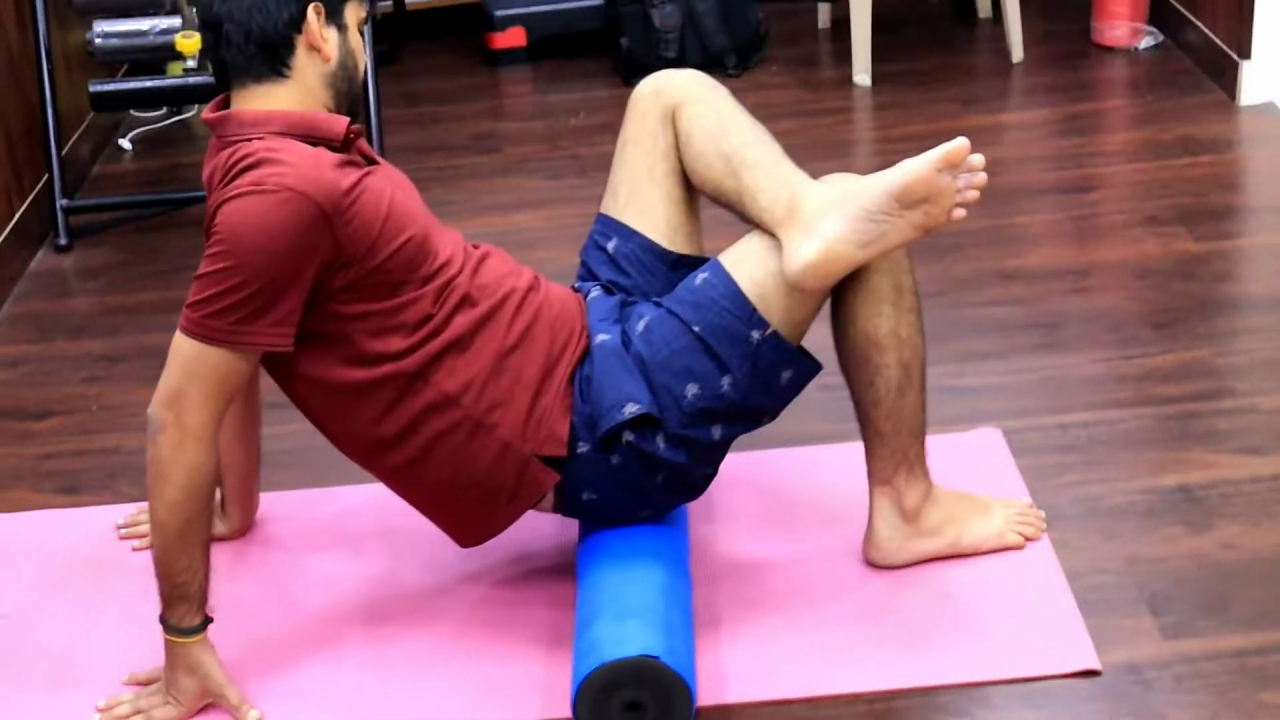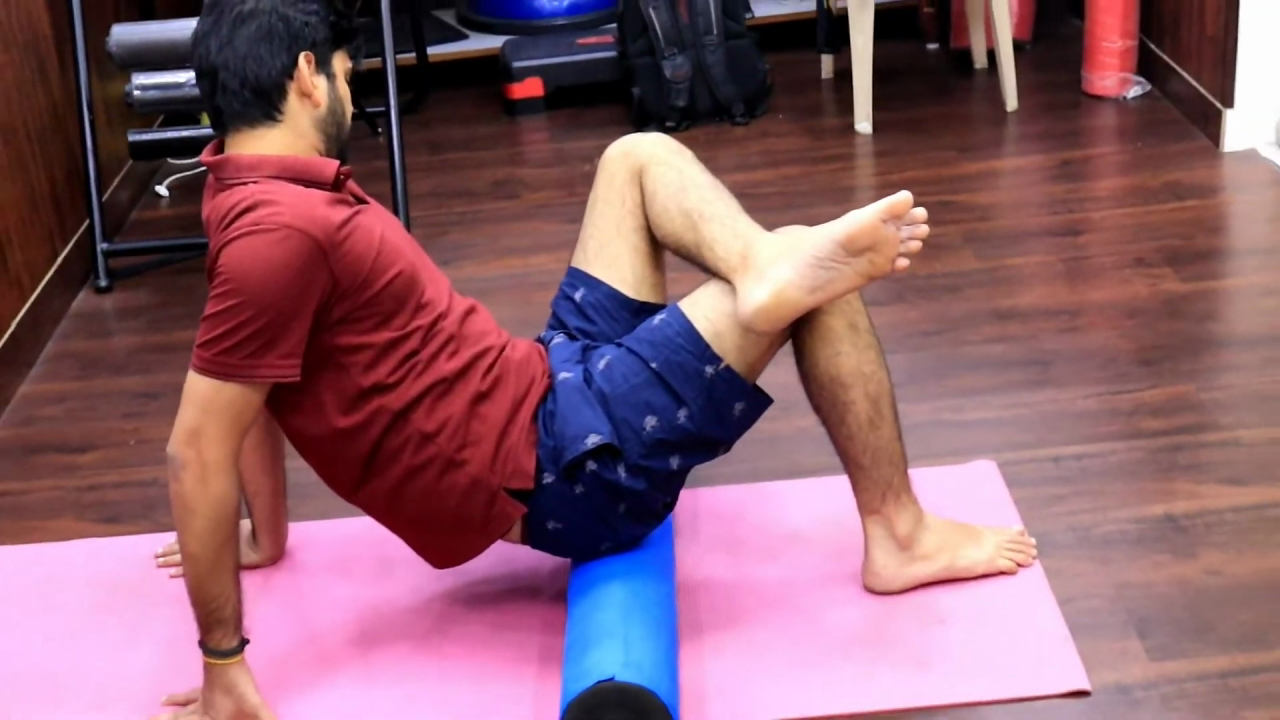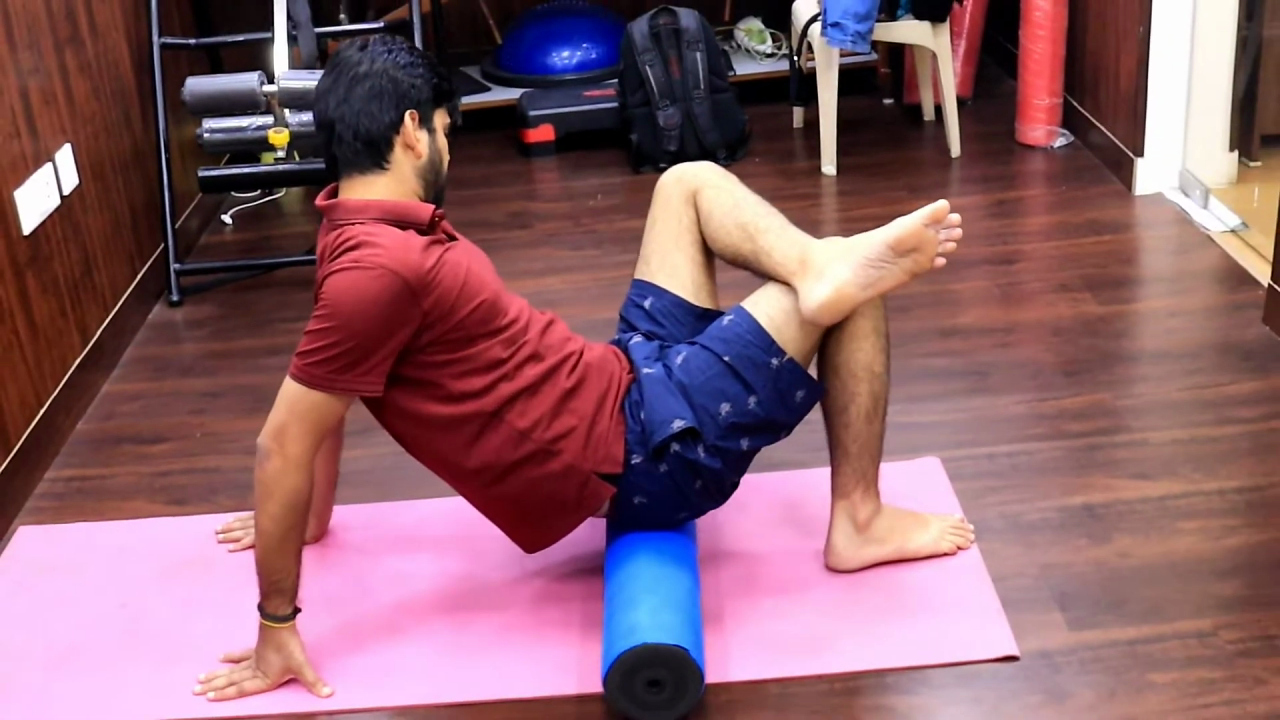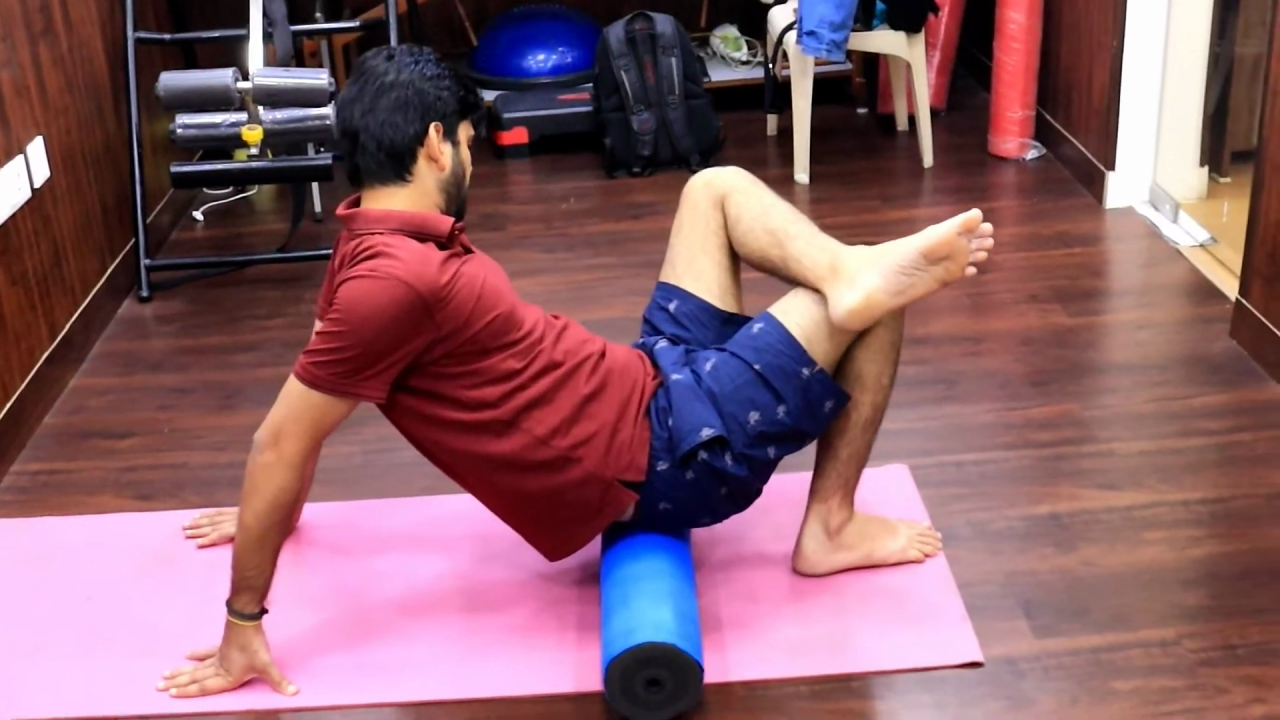
dt=0.7s
person 1, frame 1
left shoulder: (264, 148)
right shoulder: (285, 190)
left elbow: (229, 368)
right elbow: (178, 416)
left wrist: (234, 509)
left hip: (590, 336)
right hip: (600, 430)
left knee: (670, 96)
right knee: (860, 228)
left ankle: (810, 225)
right ankle: (908, 508)
person 1, frame 2
left shoulder: (262, 193)
right shoulder: (282, 229)
left elbow: (260, 396)
right elbow: (197, 450)
left wrist: (266, 534)
left hip: (558, 384)
right hip: (563, 466)
left knee: (642, 158)
right knee: (818, 282)
left ankle: (767, 266)
right ankle: (900, 533)
person 1, frame 3
left shoulder: (366, 230)
right shoulder: (382, 266)
left elbow: (319, 395)
right elbow: (282, 445)
left wrist: (314, 518)
right wrist: (277, 627)
left hip: (630, 380)
right hip: (647, 446)
left knee: (692, 182)
right knee: (853, 291)
left ankle: (822, 267)
right ankle: (860, 519)
person 1, frame 4
left shoulder: (378, 238)
right shoulder: (398, 279)
left elbow: (316, 366)
right elbow: (280, 440)
right wrist: (242, 627)
left hip: (651, 385)
right hip: (670, 449)
left knee: (719, 186)
right knee: (874, 298)
left ankle: (849, 270)
right ankle: (834, 527)
